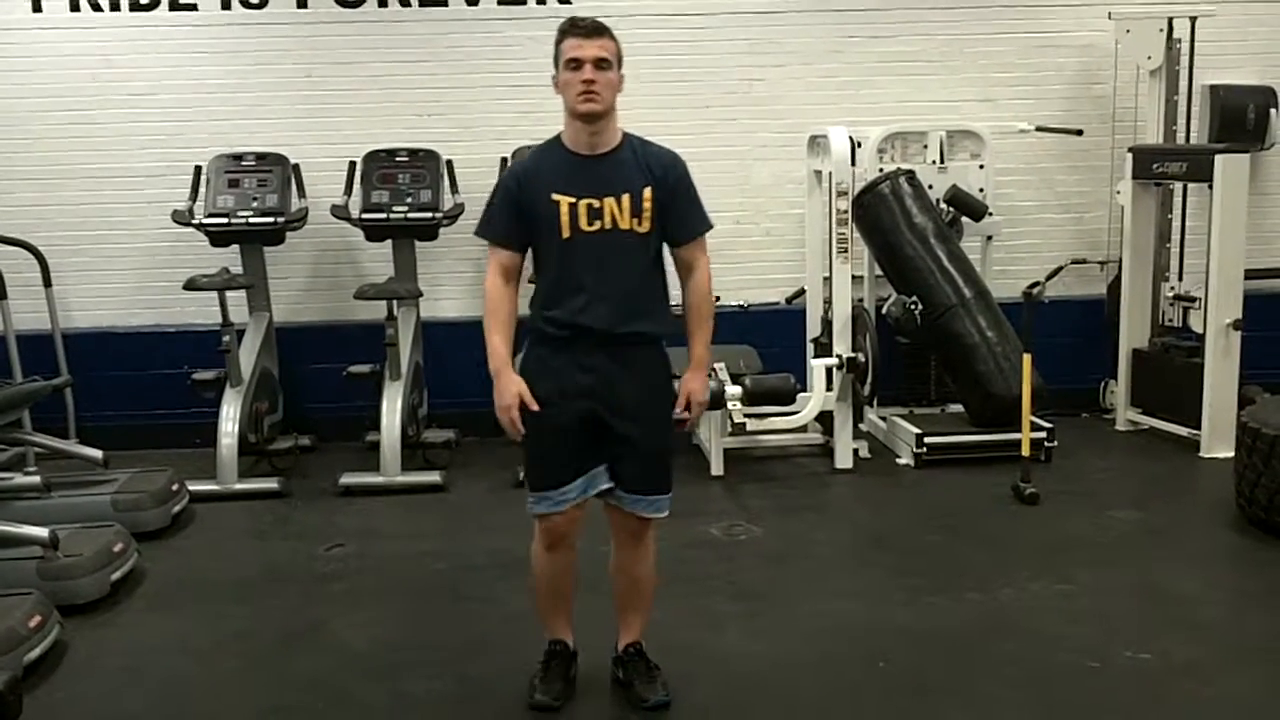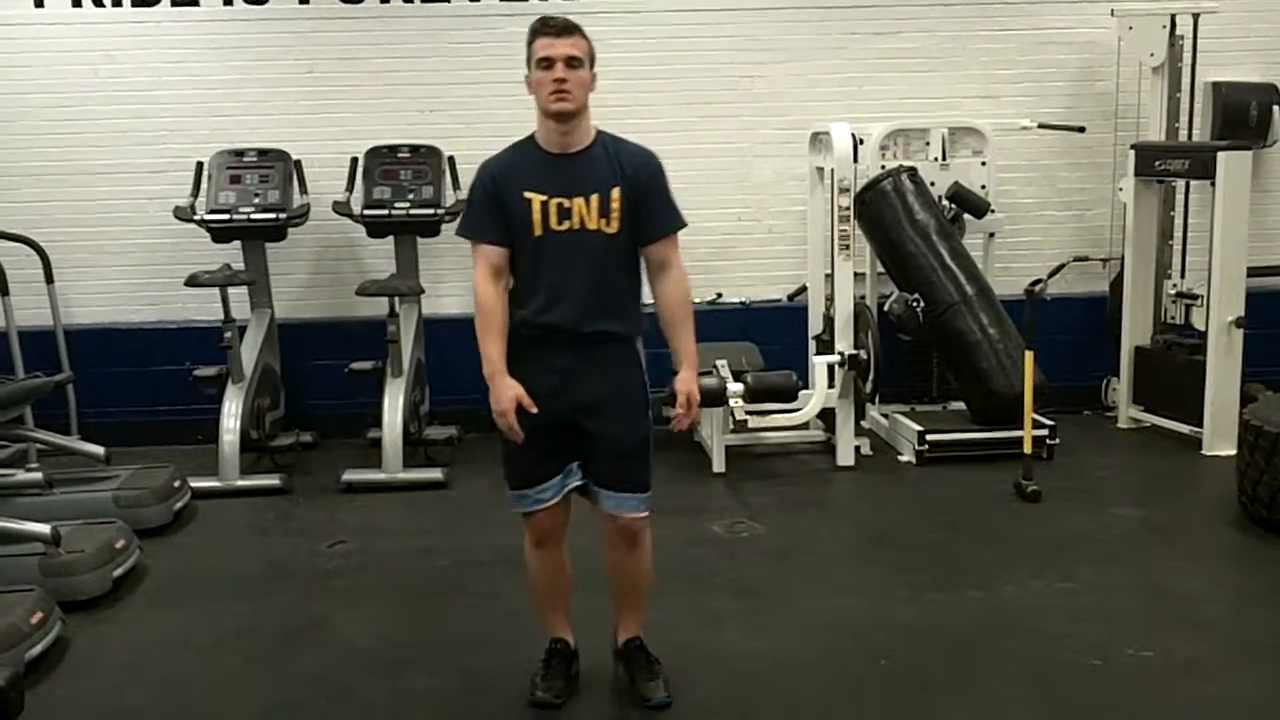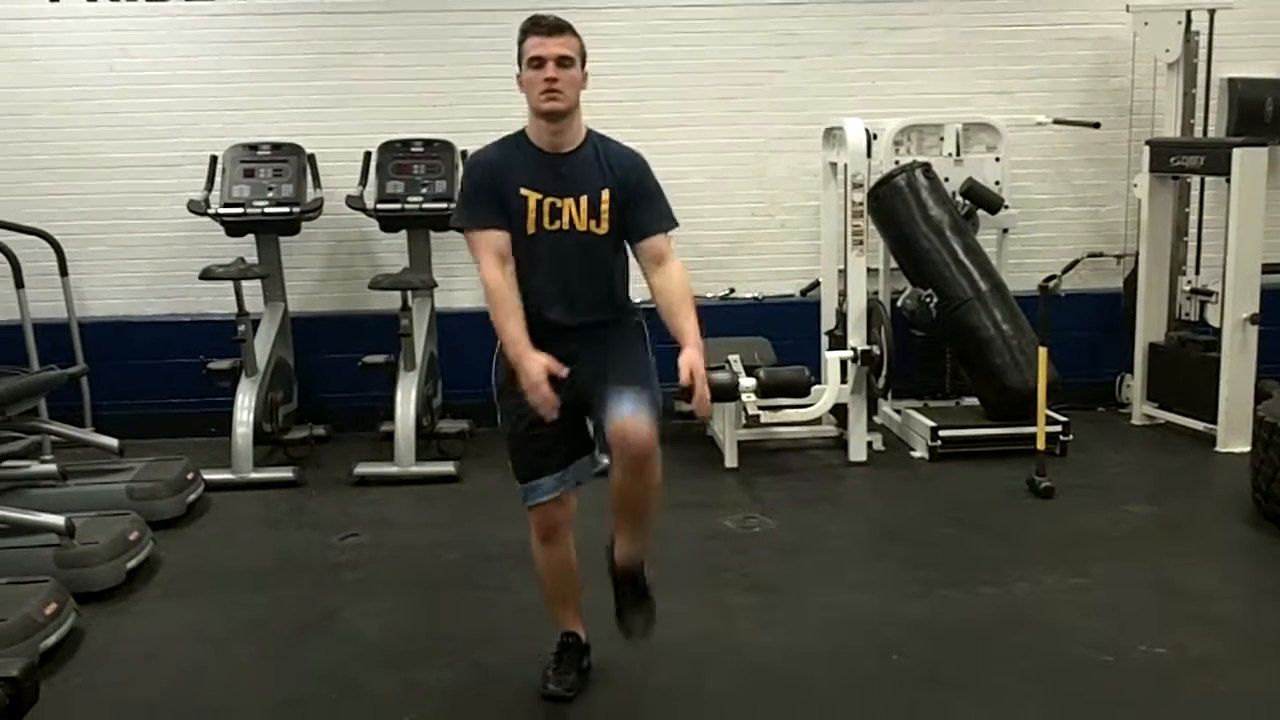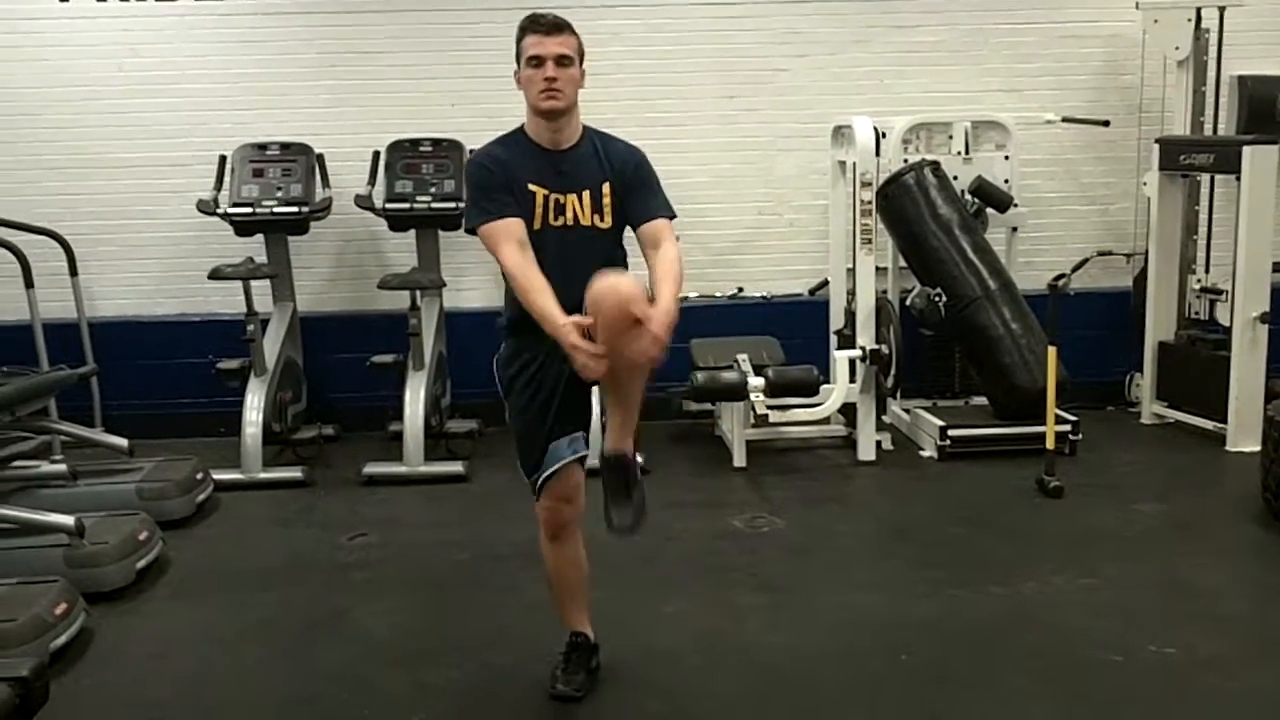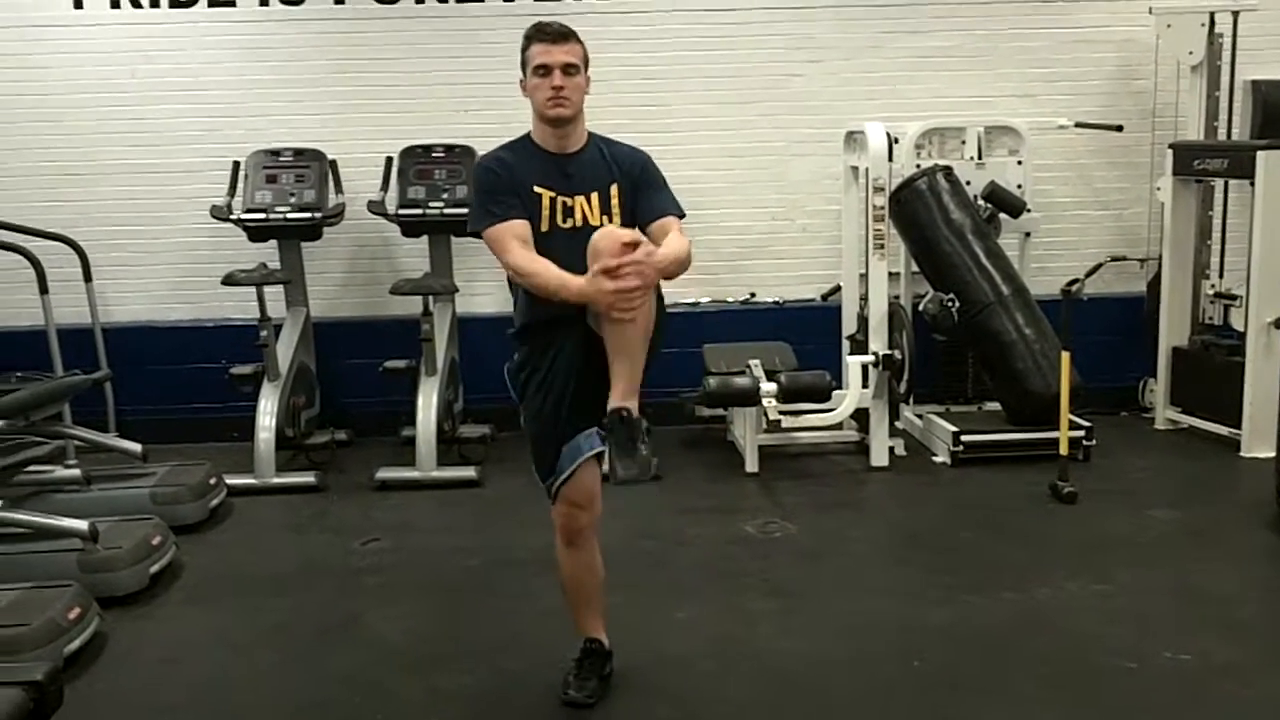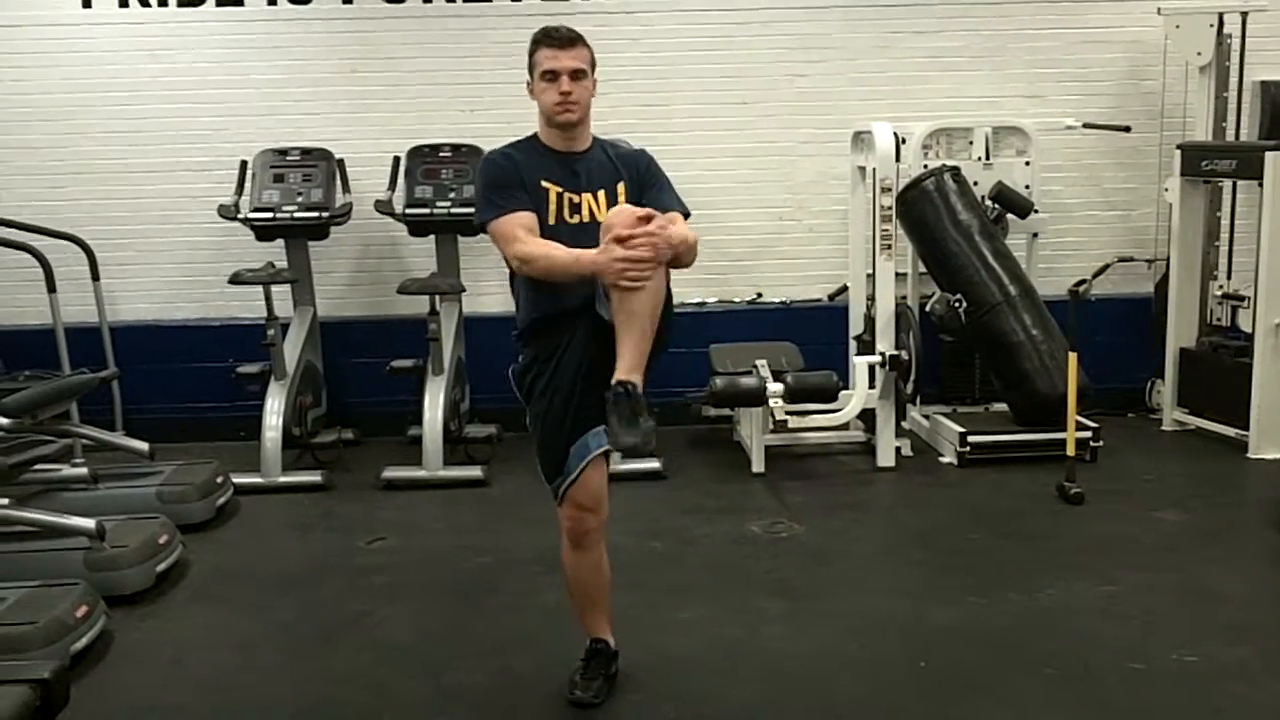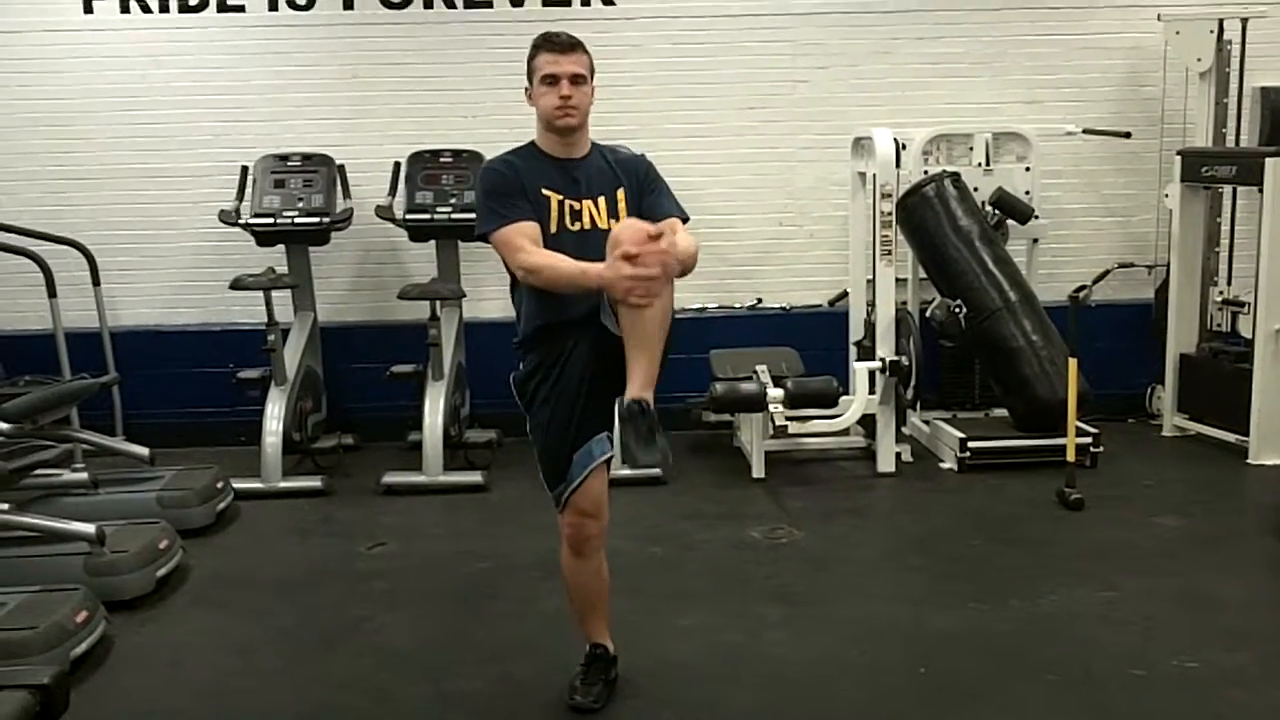
dt=0.2s
person 1, frame 1
left shoulder: (661, 168)
right shoulder: (526, 177)
left elbow: (694, 269)
right elbow: (501, 278)
left wrist: (699, 364)
right wrist: (502, 370)
left hip: (638, 368)
right hip: (555, 371)
left knee: (636, 522)
right knee: (555, 527)
left ankle: (631, 651)
right ankle: (558, 650)
person 1, frame 2
left shoulder: (635, 166)
right shoulder: (500, 175)
left elbow: (666, 269)
right elbow: (490, 280)
left wrist: (687, 362)
right wrist: (497, 376)
left hip: (613, 360)
right hip: (531, 371)
left knee: (627, 522)
right knee: (543, 522)
left ankle: (632, 646)
right ankle: (560, 647)
person 1, frame 3
left shoulder: (623, 166)
right shoulder: (490, 170)
left elbow: (661, 261)
right elbow: (495, 271)
left wrist: (691, 346)
right wrist: (522, 358)
left hip: (609, 343)
right hip: (534, 359)
left knee: (635, 442)
right knee: (548, 514)
left ankle: (629, 561)
right ankle: (571, 640)
person 1, frame 4
left shoulder: (622, 159)
right shoulder: (492, 166)
left elbow: (664, 246)
right elbow: (515, 260)
left wrist: (662, 305)
right wrist: (564, 329)
left hip: (611, 336)
right hip: (535, 345)
left knee: (615, 293)
right knee: (557, 506)
left ankle: (620, 452)
right ankle: (580, 641)
person 1, frame 5
left shoulder: (628, 163)
right shoulder: (500, 170)
left elbow: (678, 247)
right elbow: (518, 260)
left wrist: (654, 259)
right wrist: (585, 291)
left hip: (622, 332)
right hip: (547, 345)
left knee: (616, 243)
right knee: (573, 510)
left ankle: (622, 413)
right ankle: (594, 648)
person 1, frame 6
left shoulder: (632, 165)
right shoulder: (505, 167)
left elbow: (685, 242)
right elbow: (523, 250)
left wrist: (664, 238)
right wrist: (598, 260)
left hip: (623, 327)
right hip: (553, 346)
left knee: (631, 224)
right knee: (580, 513)
left ankle: (628, 392)
right ankle: (600, 648)
person 1, frame 7
left shoulder: (630, 169)
right shoulder: (505, 175)
left elbow: (679, 239)
right elbow: (527, 260)
left wrist: (675, 252)
right wrist: (603, 274)
left hip: (623, 331)
right hip: (554, 353)
left knee: (638, 245)
right knee: (581, 521)
left ankle: (639, 405)
right ankle: (599, 654)
